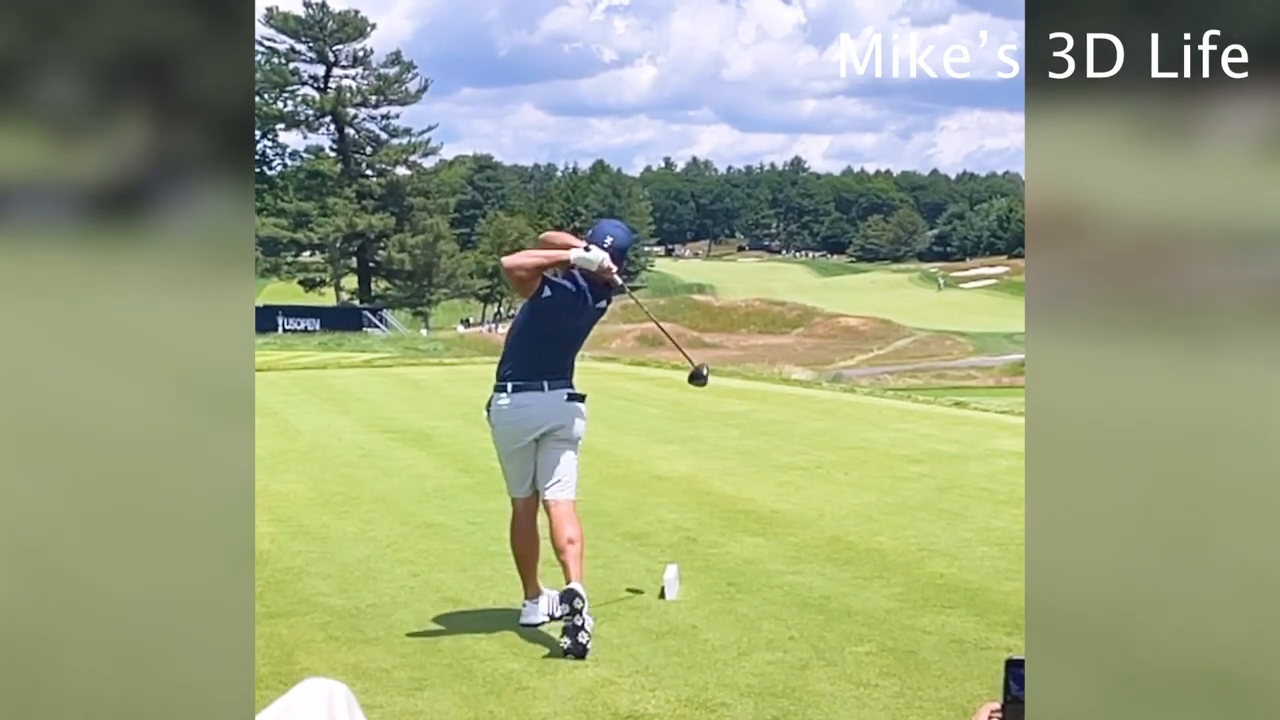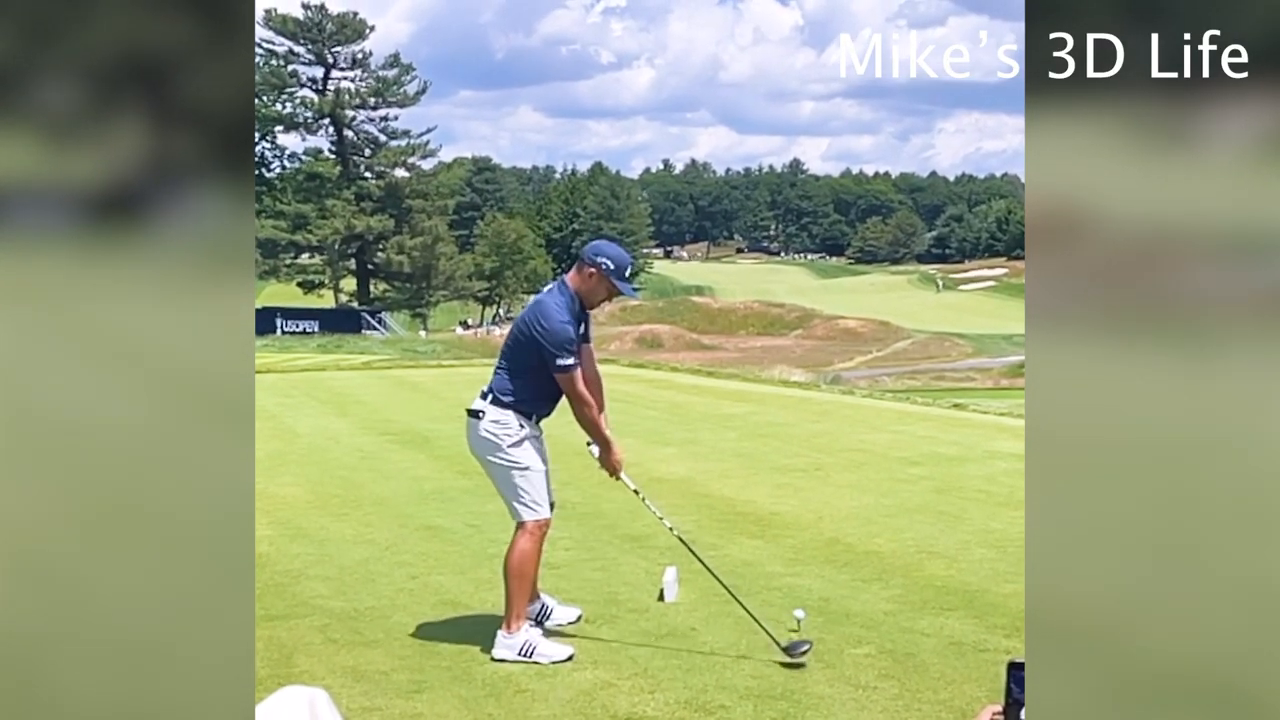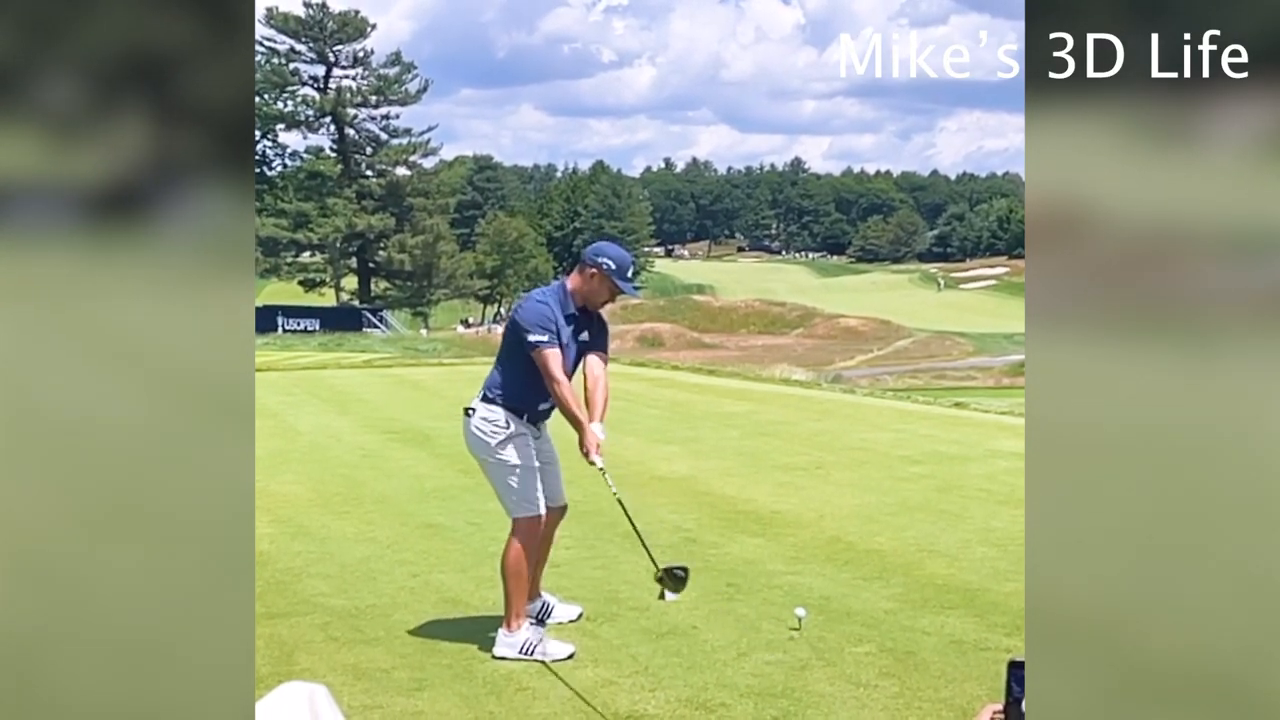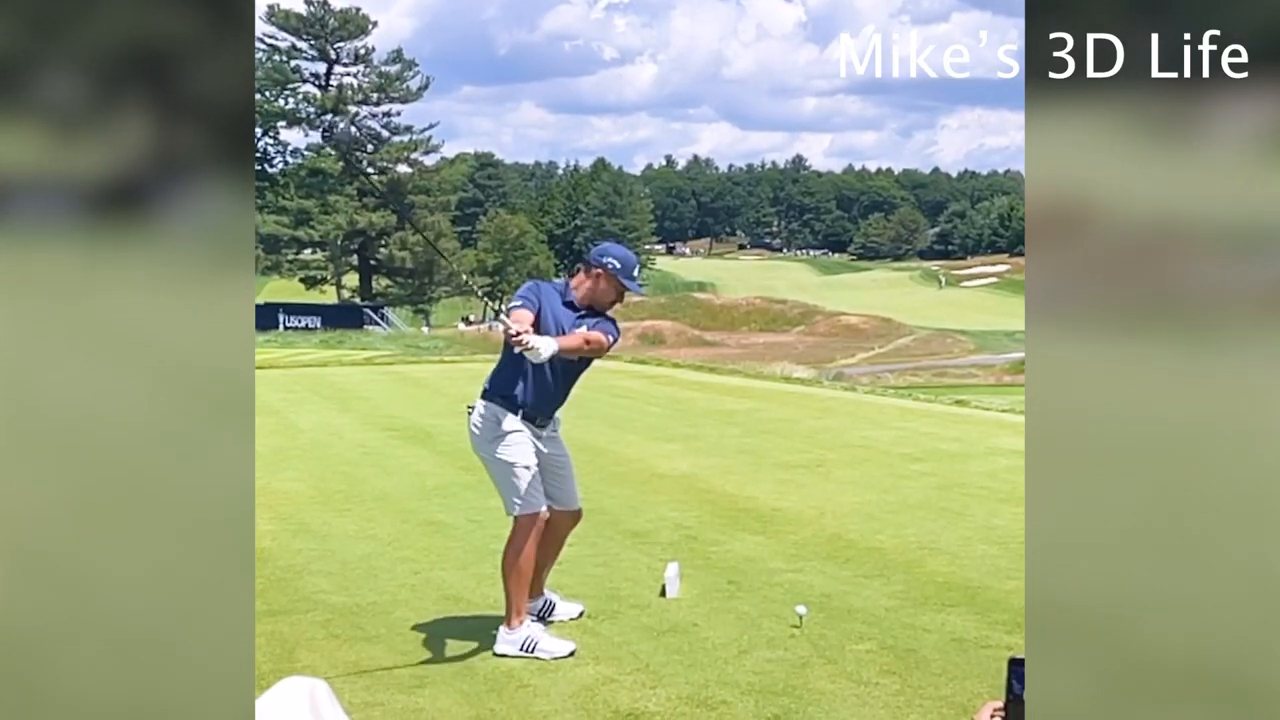
dt=0.4s
person 1, frame 1
left shoulder: (559, 292)
right shoulder: (600, 294)
left elbow: (510, 265)
left wrist: (570, 253)
right wrist: (577, 252)
left hip: (512, 406)
right hip: (560, 406)
left knee: (524, 505)
right knee: (560, 503)
left ankle: (534, 600)
right ankle: (574, 592)
person 1, frame 2
left shoulder: (574, 307)
right shoulder: (554, 317)
left elbow: (590, 373)
right elbow: (577, 394)
left wrist: (605, 434)
right wrist: (606, 445)
left hip: (520, 424)
right hip: (503, 425)
left knee: (539, 512)
right knee: (533, 521)
left ankle: (531, 602)
right ankle: (512, 634)
person 1, frame 3
left shoulder: (594, 324)
right shoulder: (538, 306)
left elbow: (596, 374)
right elbow: (553, 375)
left wrist: (596, 426)
right wrist: (583, 428)
left hip: (532, 424)
right hip: (499, 423)
left knee: (552, 510)
right knee: (529, 518)
left ankle: (532, 600)
right ankle: (513, 633)
person 1, frame 4
left shoulder: (605, 326)
right shoulder: (537, 292)
left elbow: (587, 343)
right elbow: (518, 326)
left wrist: (551, 345)
right wrist: (522, 335)
left hip: (544, 425)
right hip: (502, 419)
left knee: (567, 513)
right knee: (530, 516)
left ankle: (534, 598)
right ankle: (515, 629)
